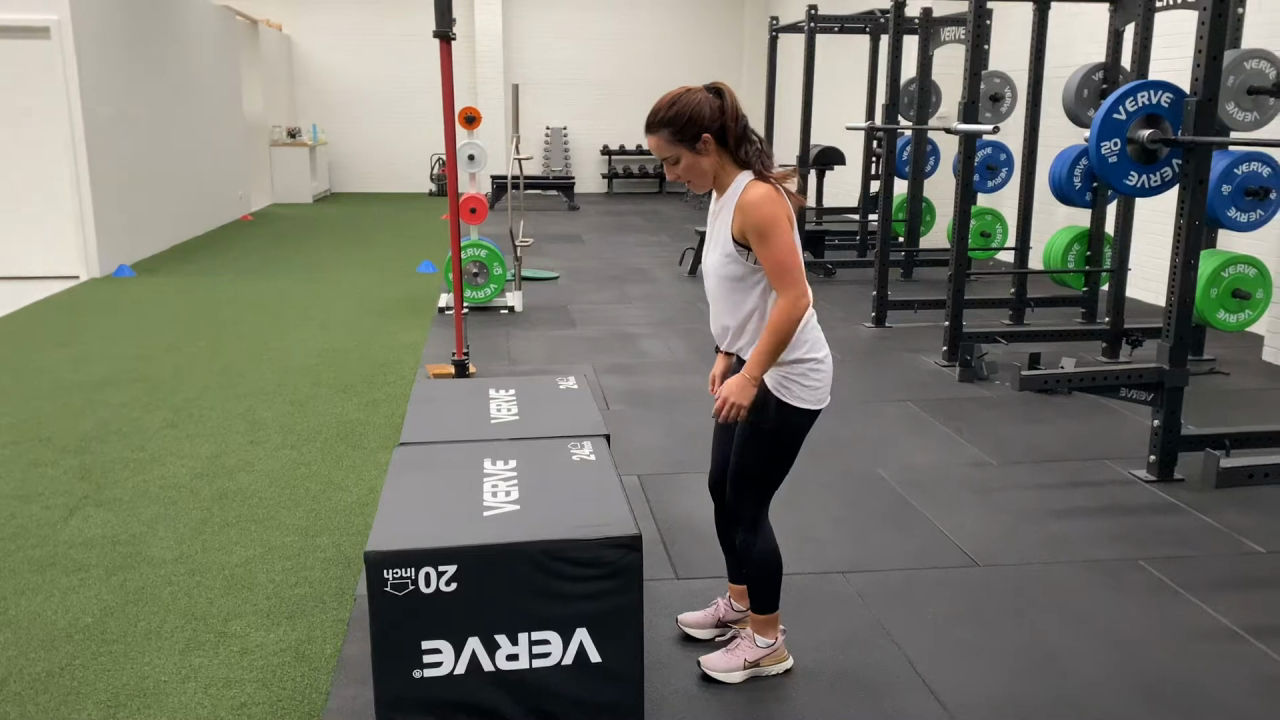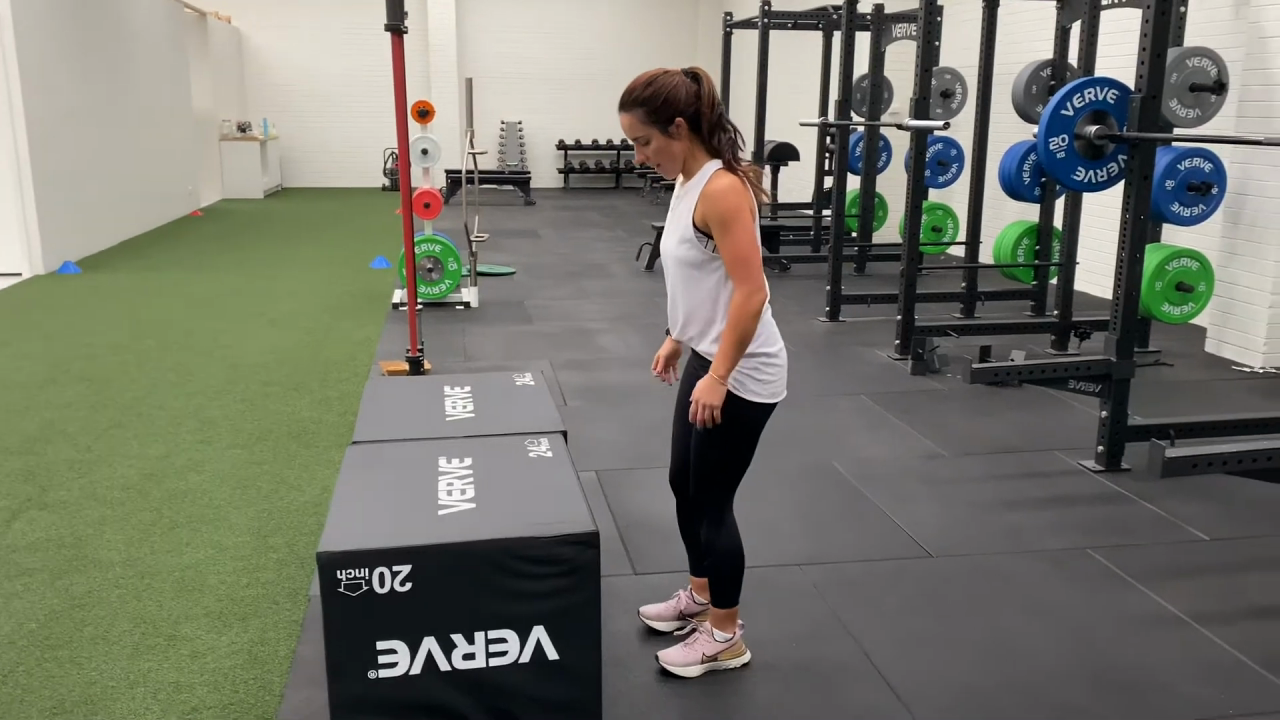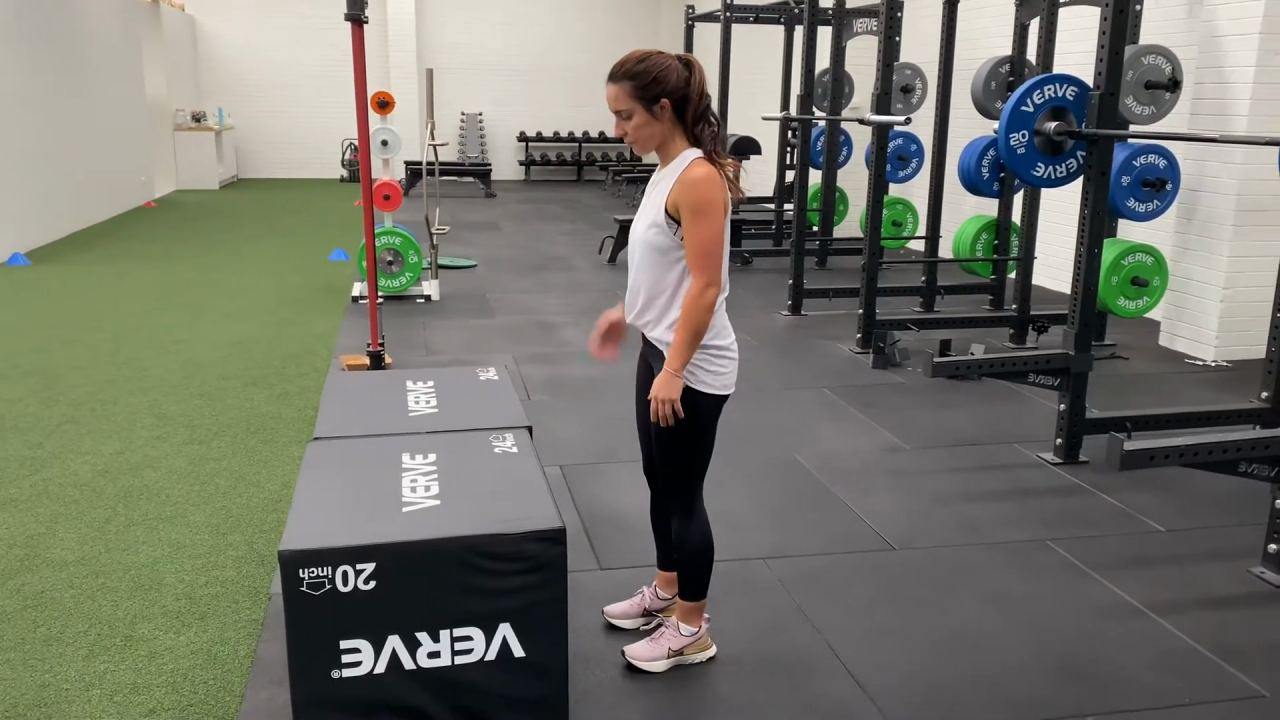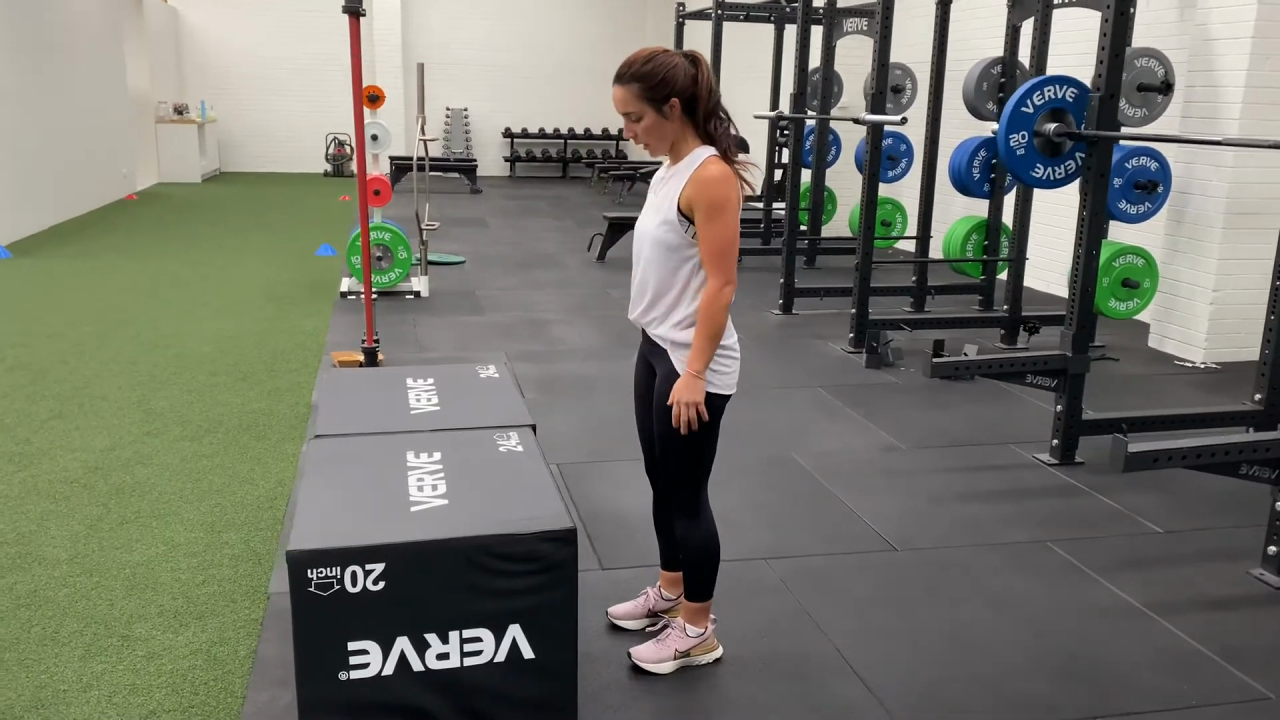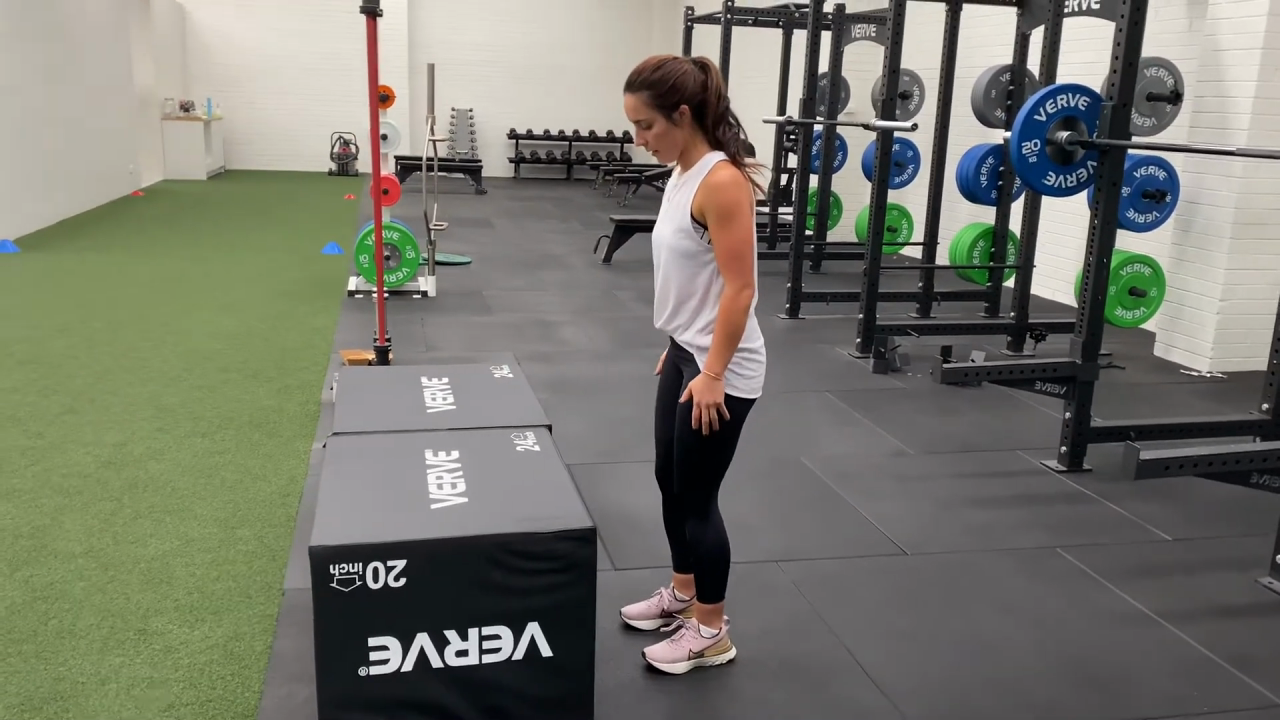
dt=1s
person 1, frame 1
left shoulder: (757, 200)
right shoulder: (723, 196)
left elbow: (793, 298)
left wrist: (750, 377)
right wrist: (727, 355)
left hip: (786, 378)
right hip: (753, 366)
left knee: (747, 504)
right knee: (723, 490)
left ankle: (767, 642)
right ankle: (739, 604)
person 1, frame 2
left shoulder: (721, 189)
right shoulder: (688, 183)
left elbow: (750, 292)
left wrist: (719, 376)
right wrist: (676, 337)
left hip: (740, 374)
right hip: (706, 358)
left knee: (711, 499)
right knee: (683, 484)
left ankle: (724, 636)
right ankle: (699, 595)
person 1, frame 3
left shoulder: (699, 178)
right shoulder: (667, 171)
left elbow: (705, 285)
left wrist: (672, 372)
right wrist: (626, 313)
left hip: (691, 366)
right hip: (660, 350)
left knee: (682, 494)
right knee: (660, 483)
left ankle: (691, 629)
right ankle: (666, 591)
person 1, frame 4
left shoulder: (710, 176)
right shoulder: (670, 169)
left elbow: (720, 284)
left wrist: (695, 373)
left hip: (692, 364)
right hip: (655, 350)
left knee: (687, 494)
right knee: (662, 484)
left ankle: (697, 631)
right ankle: (670, 592)
person 1, frame 5
left shoulder: (723, 182)
right shoulder: (683, 175)
left elbow: (740, 288)
left wrist: (712, 375)
left hip: (720, 370)
right hip: (686, 355)
left knee: (697, 496)
right knee: (671, 483)
left ankle: (711, 632)
right ankle: (682, 593)
